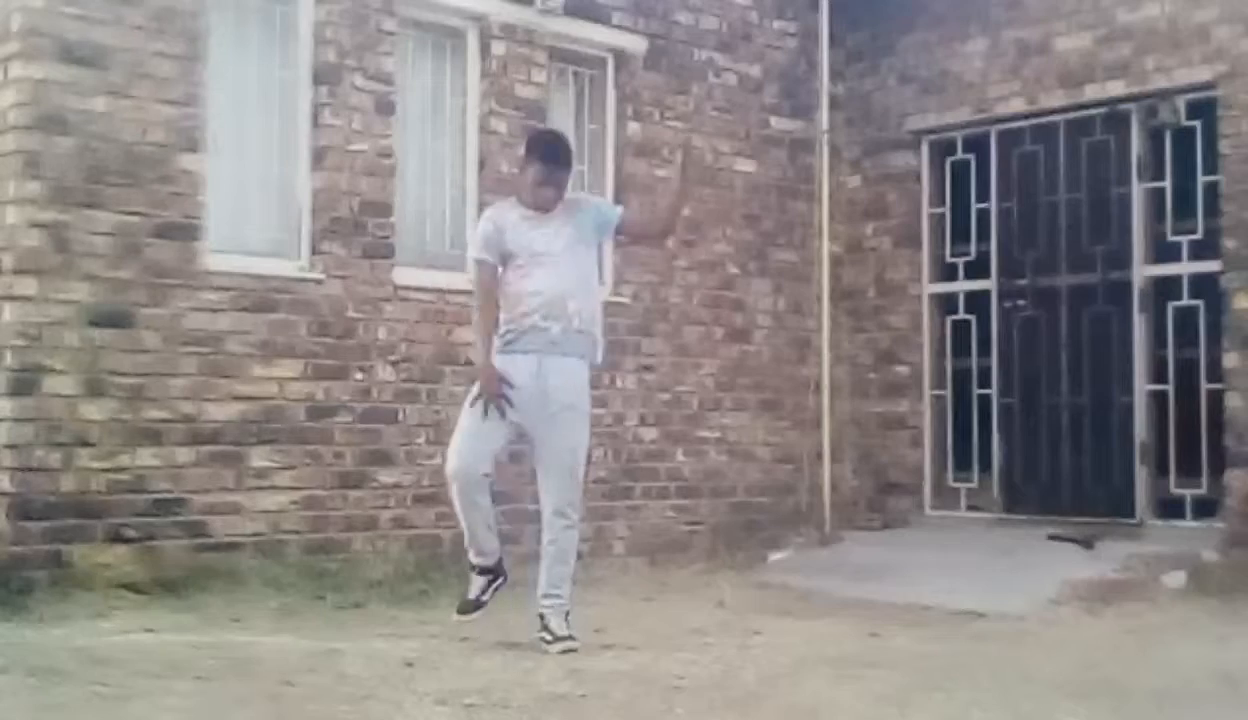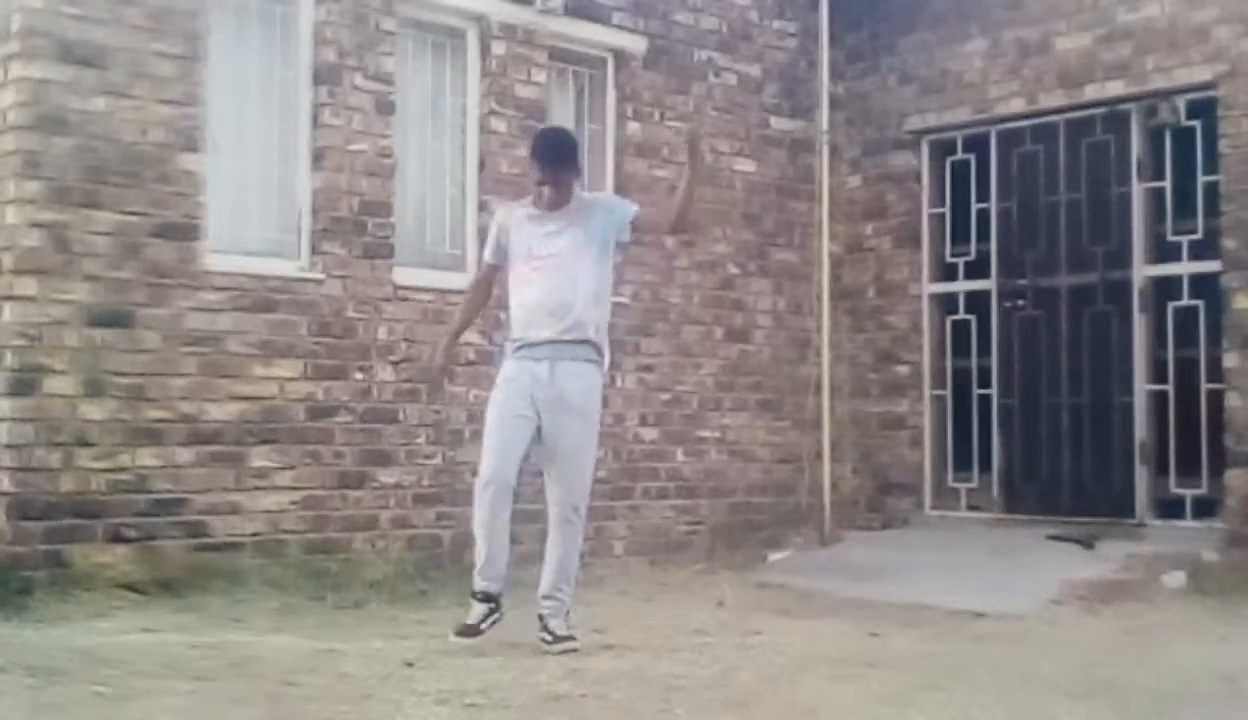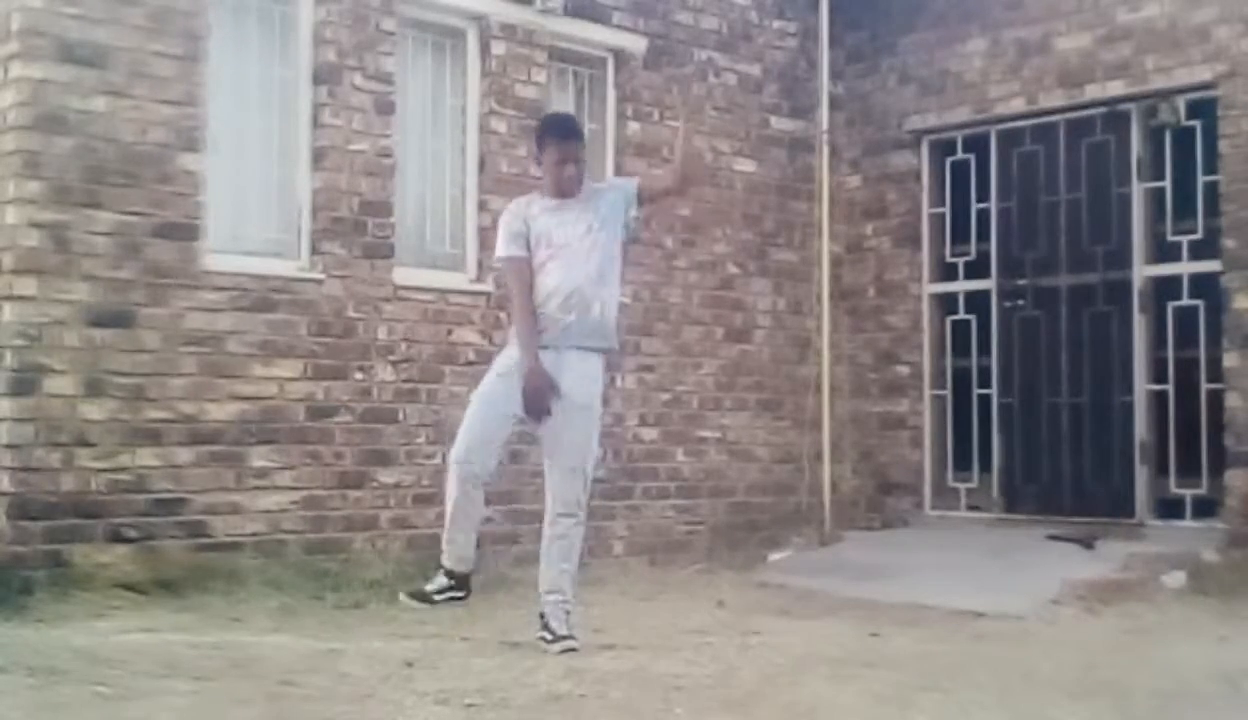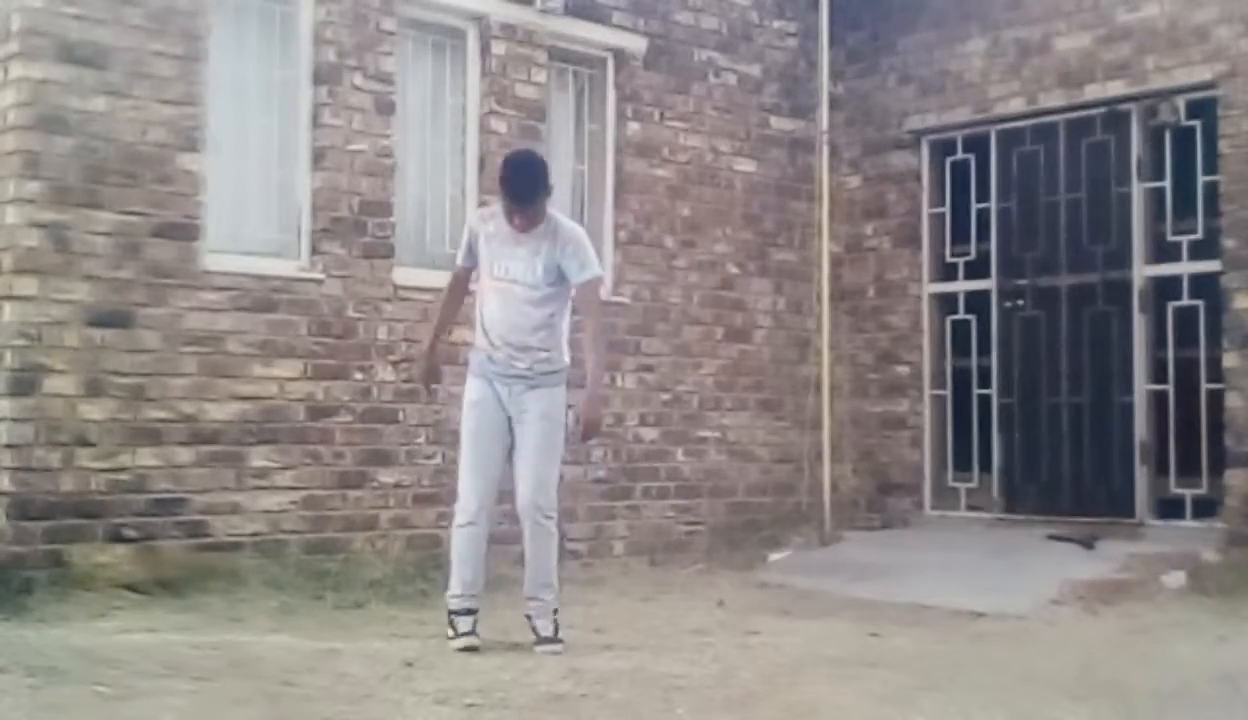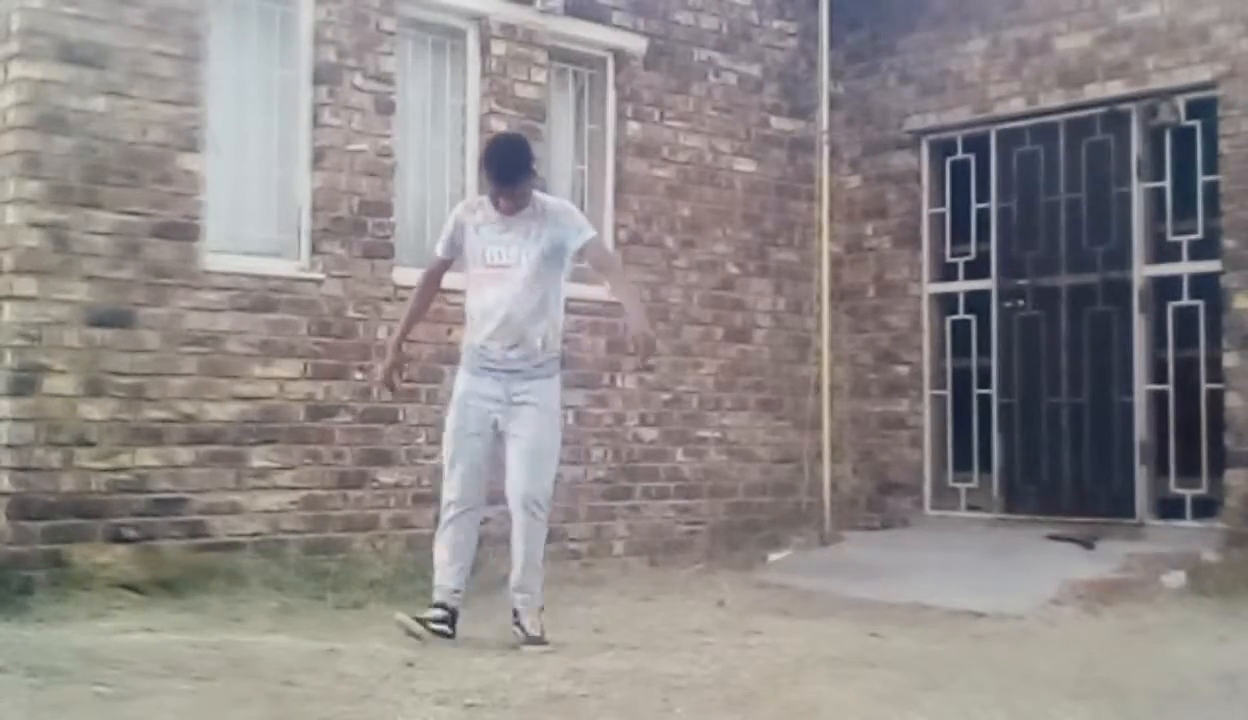
dt=1s
person 1, frame 1
left shoulder: (588, 212)
right shoulder: (497, 220)
left elbow: (657, 231)
right elbow: (487, 294)
left wrist: (684, 178)
right wrist: (483, 359)
left hip: (568, 365)
right hip: (511, 361)
left knee: (562, 498)
right knee: (464, 465)
left ankle: (553, 610)
right ankle: (487, 562)
person 1, frame 2
left shoulder: (604, 212)
right shoulder: (509, 218)
left elbow: (672, 223)
right elbow: (483, 285)
left wrist: (690, 168)
right wrist: (449, 340)
left hip: (579, 368)
right hip: (521, 365)
left knee: (569, 500)
right knee: (494, 476)
left ankle: (554, 611)
right ankle: (488, 593)
person 1, frame 3
left shoulder: (612, 198)
right shoulder: (519, 215)
left elbow: (679, 180)
right elbow: (520, 294)
left wrist: (684, 118)
right wrist: (531, 364)
left hip: (582, 360)
right hip: (525, 354)
left knee: (568, 494)
right knee: (467, 457)
left ankle: (554, 611)
right ankle: (455, 571)
person 1, frame 4
left shoulder: (569, 239)
right shoulder: (481, 225)
left elbow: (592, 317)
right elbow: (458, 287)
left wrist: (593, 392)
right wrist: (432, 349)
left hip: (542, 385)
right hip: (486, 379)
left knee: (536, 502)
right knee: (474, 500)
left ankle: (543, 612)
right ankle: (463, 610)
person 1, frame 5
left shoulder: (559, 218)
right shoulder: (467, 217)
left elbow: (606, 264)
right elbow: (433, 277)
left wrist: (635, 316)
right wrist: (398, 342)
left hip: (536, 378)
right hip: (477, 373)
left knee: (528, 495)
right knee: (461, 494)
left ankle: (526, 607)
right ankle: (445, 605)
